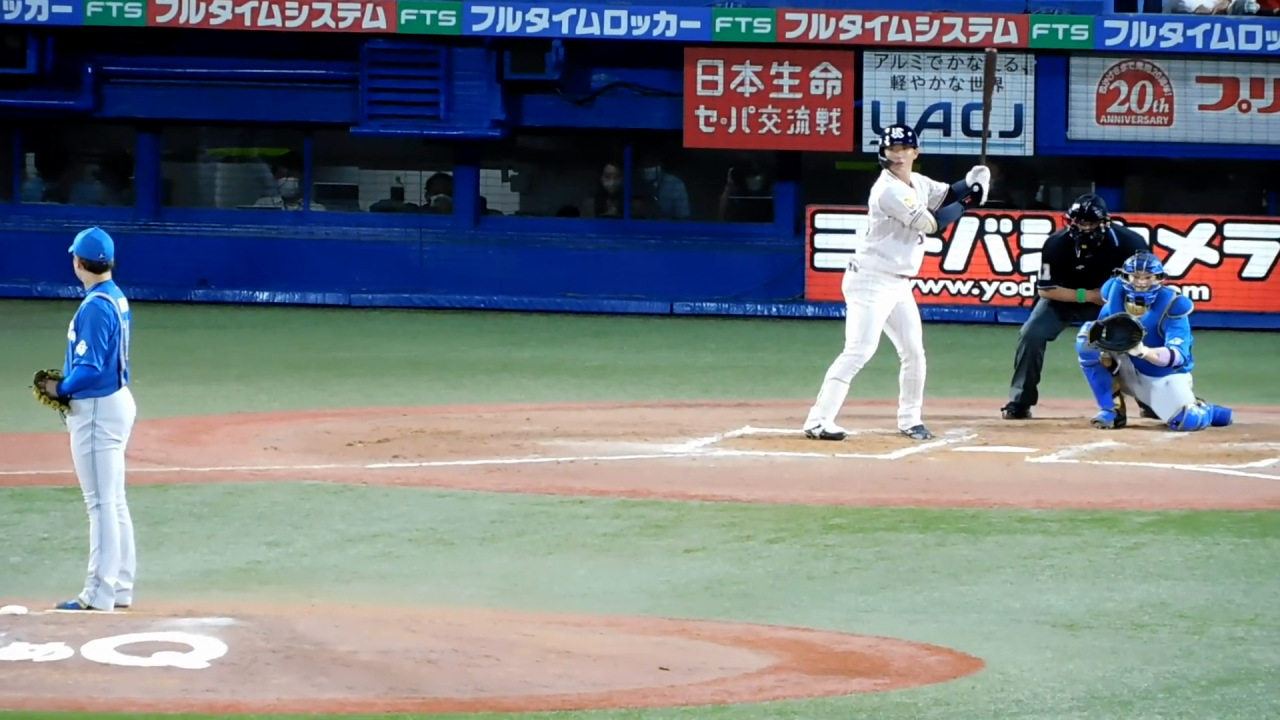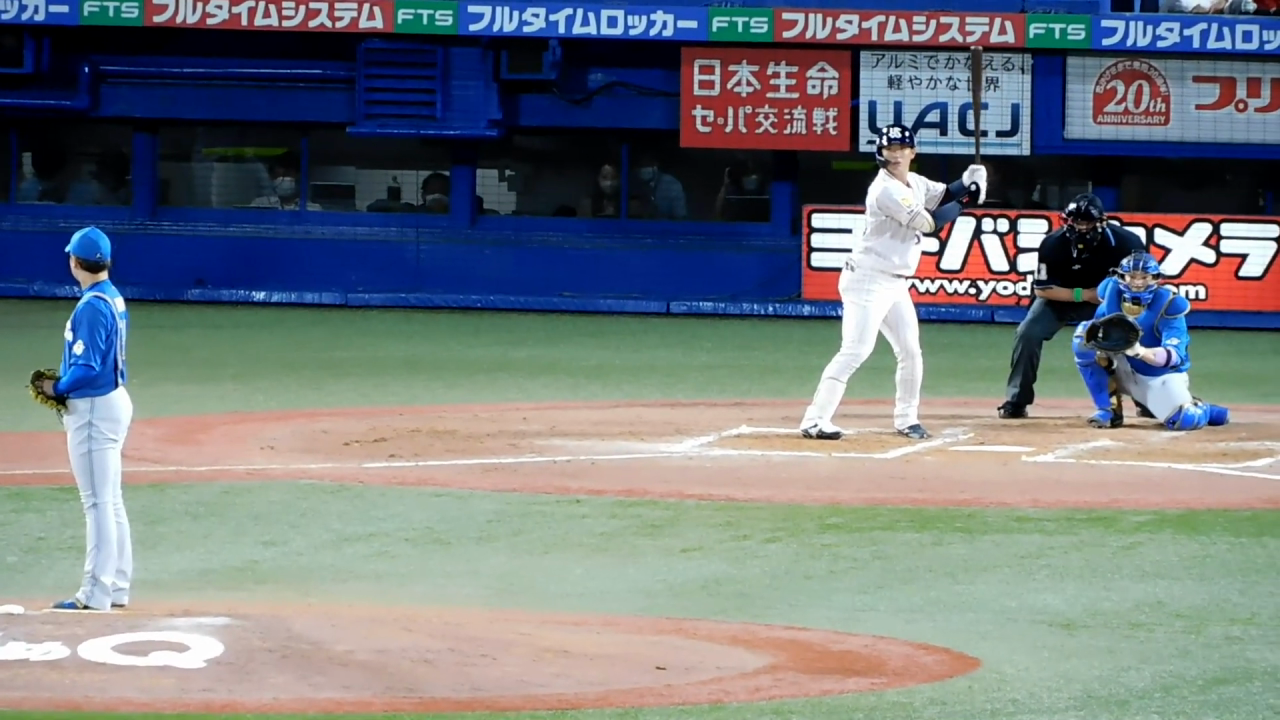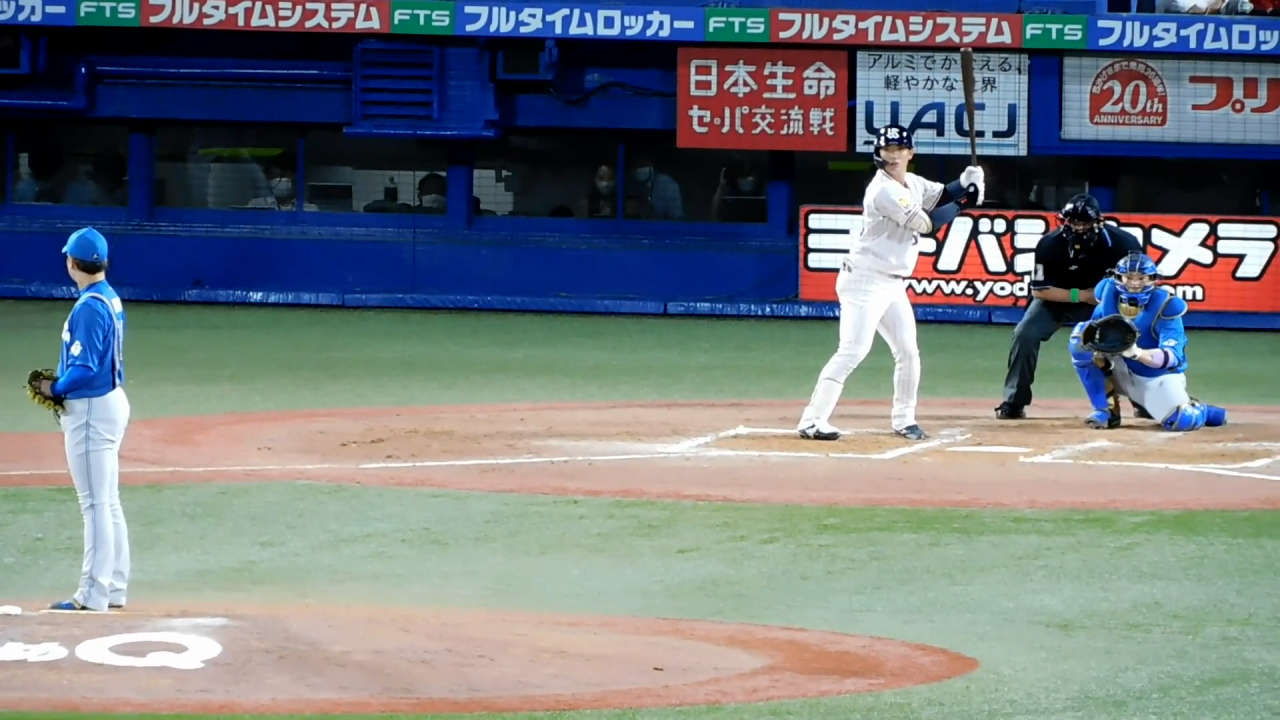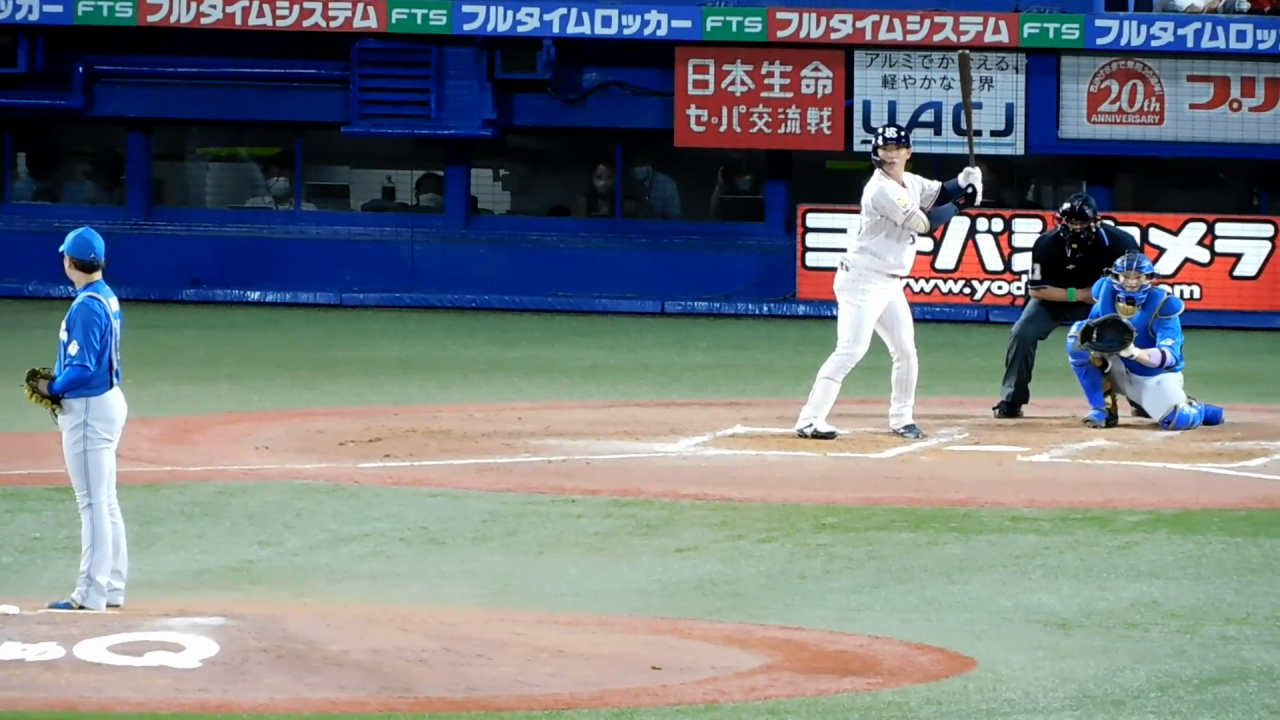
dt=0.1s
person 1, frame 1
left shoulder: (94, 306)
right shoulder: (117, 298)
left elbow: (89, 368)
left wrist: (59, 389)
right wrist: (68, 385)
left hip: (97, 409)
right hip: (115, 400)
left knee: (101, 502)
right knee: (114, 500)
left ankle: (99, 594)
right ankle: (119, 587)
person 1, frame 2
left shoulder: (91, 305)
right shoulder: (114, 298)
left elbow: (86, 367)
left wrist: (56, 388)
right wrist: (65, 385)
left hip: (94, 408)
right hip: (112, 400)
left knee: (98, 502)
right knee: (110, 500)
left ankle: (96, 594)
right ankle: (116, 586)
person 1, frame 3
left shoulder: (88, 307)
right shoulder: (111, 299)
left elbow: (84, 368)
left wrist: (54, 389)
right wrist: (61, 384)
left hip: (91, 410)
right hip: (109, 401)
left knee: (95, 502)
right knee: (108, 501)
left ankle: (93, 594)
right ankle: (113, 587)
person 1, frame 4
left shoulder: (86, 306)
right shoulder: (108, 298)
left elbow: (81, 367)
left wrist: (51, 388)
right wrist: (59, 383)
left hip: (89, 408)
right hip: (107, 400)
left knee: (93, 502)
right knee: (106, 500)
left ankle: (92, 594)
right ankle: (112, 587)
person 2, frame 1
left shoulder: (917, 183)
right shoulder: (888, 190)
left elbow: (947, 195)
right elbow: (932, 223)
left wrist: (970, 183)
right wrist: (968, 199)
left hip: (899, 282)
right hip: (871, 280)
left knee: (914, 352)
right knee: (858, 351)
left ankle: (909, 419)
right ankle: (818, 421)
person 2, frame 2
left shoulder: (914, 182)
right shoulder: (886, 190)
left elbow: (944, 195)
right elbow: (929, 223)
left wrist: (967, 182)
right wrist: (966, 198)
left hip: (896, 282)
right hip: (868, 280)
left knee: (911, 352)
right knee: (855, 351)
left ankle: (906, 418)
right ankle: (815, 420)
person 2, frame 3
left shoulder: (912, 183)
right shoulder: (883, 190)
left elbow: (942, 195)
right elbow: (927, 223)
left wrist: (964, 183)
right wrist: (964, 201)
left hip: (893, 283)
right hip: (865, 280)
left knee: (908, 353)
right knee: (852, 351)
left ankle: (904, 419)
right ankle: (813, 421)
person 2, frame 4
left shoulder: (910, 182)
right shoulder: (881, 189)
left elbow: (941, 193)
right elbow: (924, 223)
left wrist: (962, 183)
right wrist: (962, 201)
left hip: (890, 282)
right hip: (863, 279)
left knee: (906, 352)
right knee: (850, 350)
left ankle: (901, 418)
right ankle: (810, 420)
person 3, frame 1
left shoulder: (1130, 242)
right shoulder: (1057, 244)
right elbow: (1045, 290)
right wrist: (1087, 295)
right hip: (1064, 297)
right knee: (1032, 334)
right ankle: (1020, 402)
person 3, frame 2
left shoulder: (1126, 242)
right shoulder: (1053, 244)
right elbow: (1042, 290)
right wrist: (1084, 294)
right hip: (1061, 297)
right knee: (1028, 333)
right ankle: (1016, 401)
person 3, frame 3
left shoulder: (1123, 243)
right shoulder: (1049, 245)
right elbow: (1038, 290)
right wrist: (1080, 295)
right hip: (1057, 298)
right knee: (1025, 334)
right ankle: (1013, 402)
person 3, frame 4
left shoulder: (1120, 242)
right shoulder: (1047, 244)
right elbow: (1036, 289)
right wrist: (1077, 294)
right hip: (1055, 298)
right knee: (1022, 333)
right ankle: (1011, 401)
person 4, frame 1
left shoulder: (1171, 306)
right shoulder: (1115, 295)
left elbow: (1179, 356)
left wrist: (1143, 351)
left hip: (1166, 377)
right hip: (1128, 372)
left knee: (1188, 421)
right knee: (1089, 332)
left ankle: (1207, 411)
right ankle: (1111, 410)
person 4, frame 2
left shoulder: (1168, 306)
right shoulder: (1112, 295)
left elbow: (1176, 356)
left wrist: (1139, 351)
left hip: (1162, 376)
right hip: (1125, 372)
left knee: (1185, 420)
right knee: (1085, 332)
left ankle: (1203, 410)
right ankle: (1108, 410)
person 4, frame 3
left shoulder: (1165, 307)
right shoulder: (1108, 297)
left elbow: (1173, 358)
left wrist: (1136, 353)
left hip: (1159, 377)
right hip: (1122, 373)
left knee: (1183, 421)
right knee: (1081, 333)
left ankle: (1201, 411)
right ankle: (1105, 410)
person 4, frame 4
left shoulder: (1162, 306)
right shoulder: (1106, 295)
left elbow: (1170, 357)
left wrist: (1134, 352)
left hip: (1156, 376)
right hip: (1119, 372)
left knee: (1180, 420)
right knee: (1079, 331)
left ankle: (1199, 410)
right ankle: (1102, 409)
